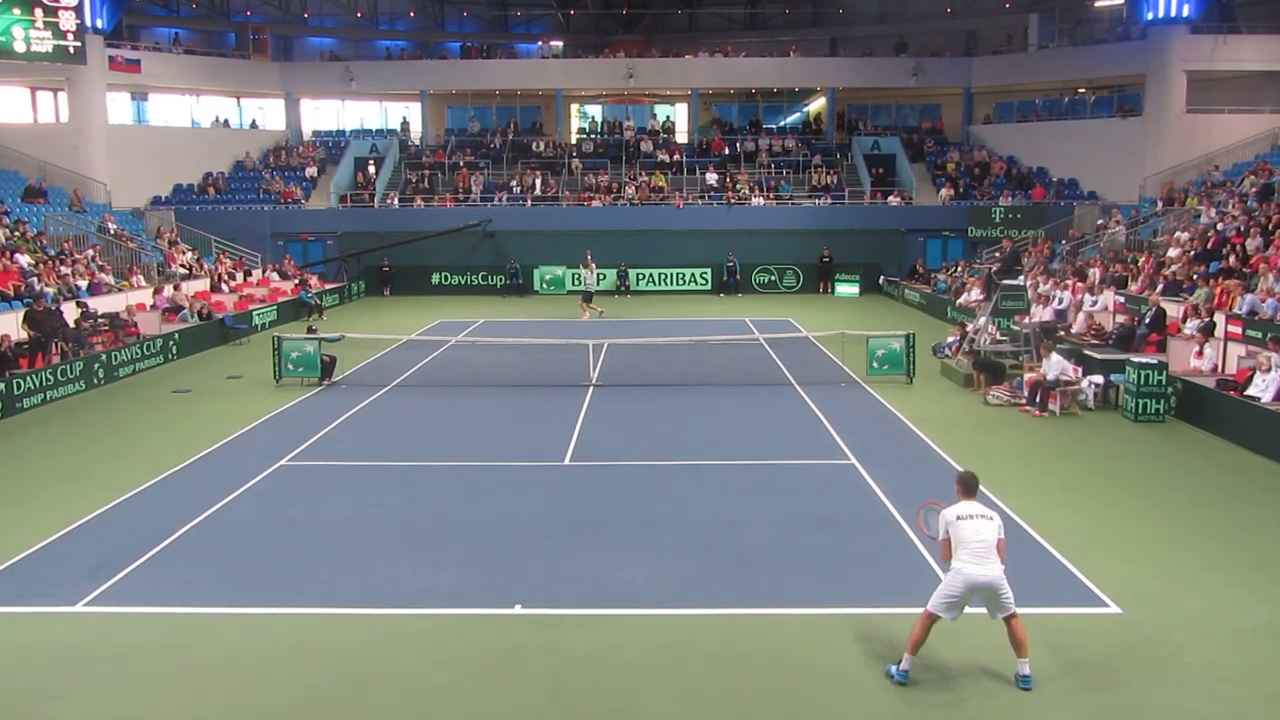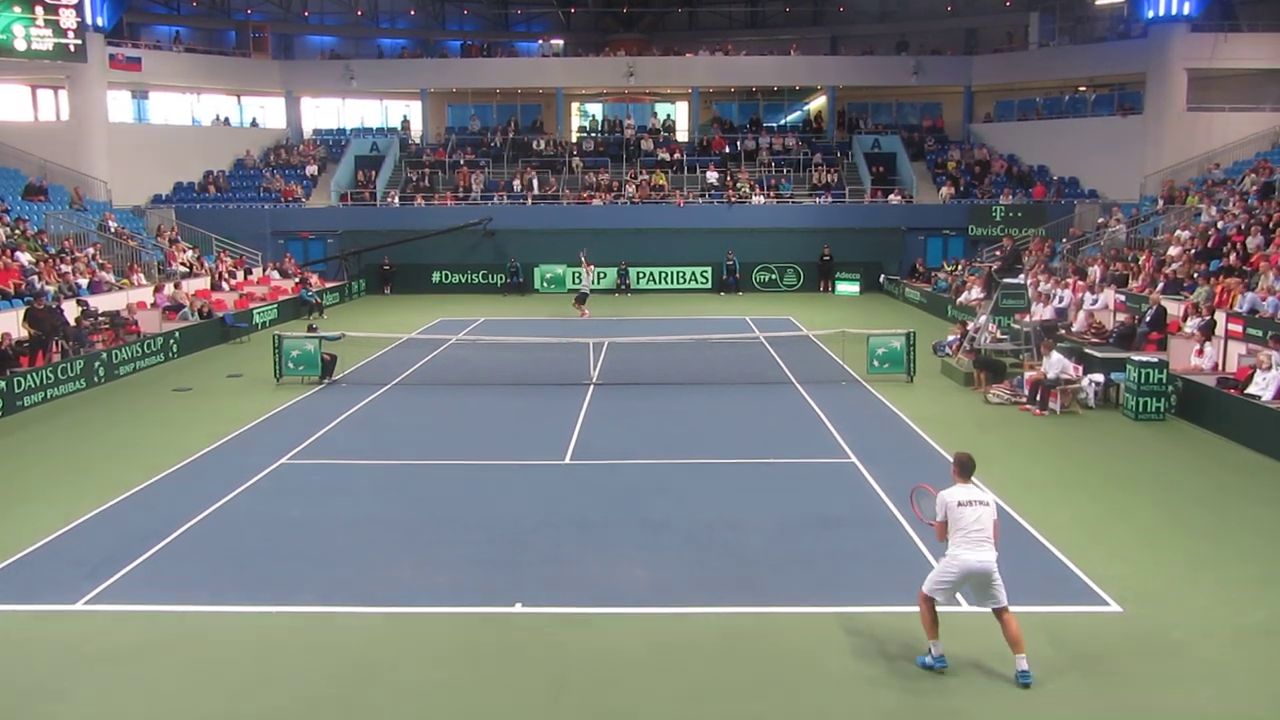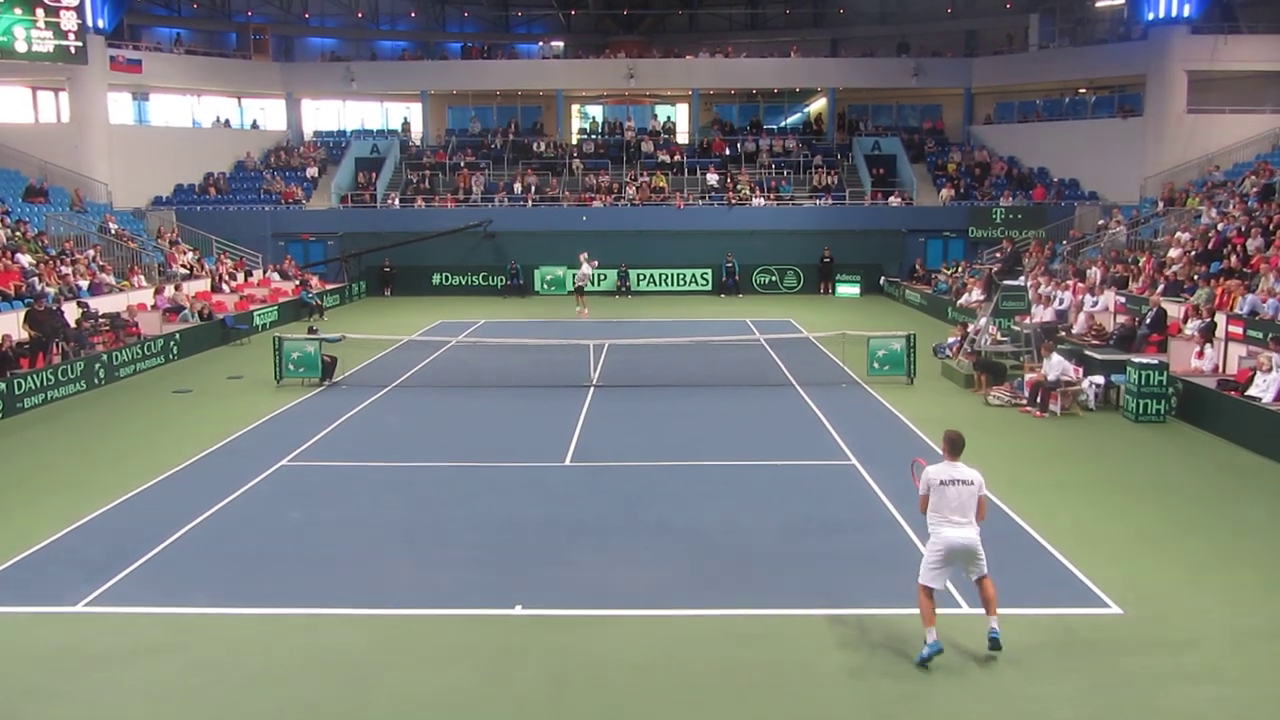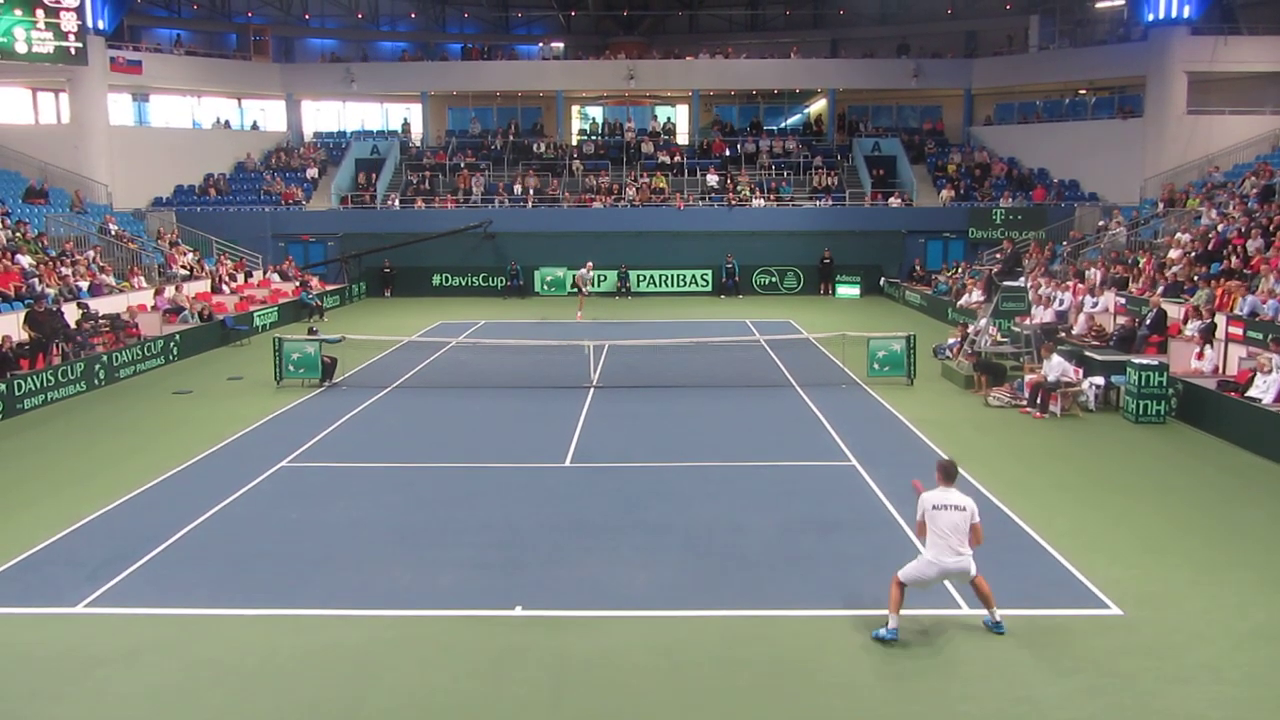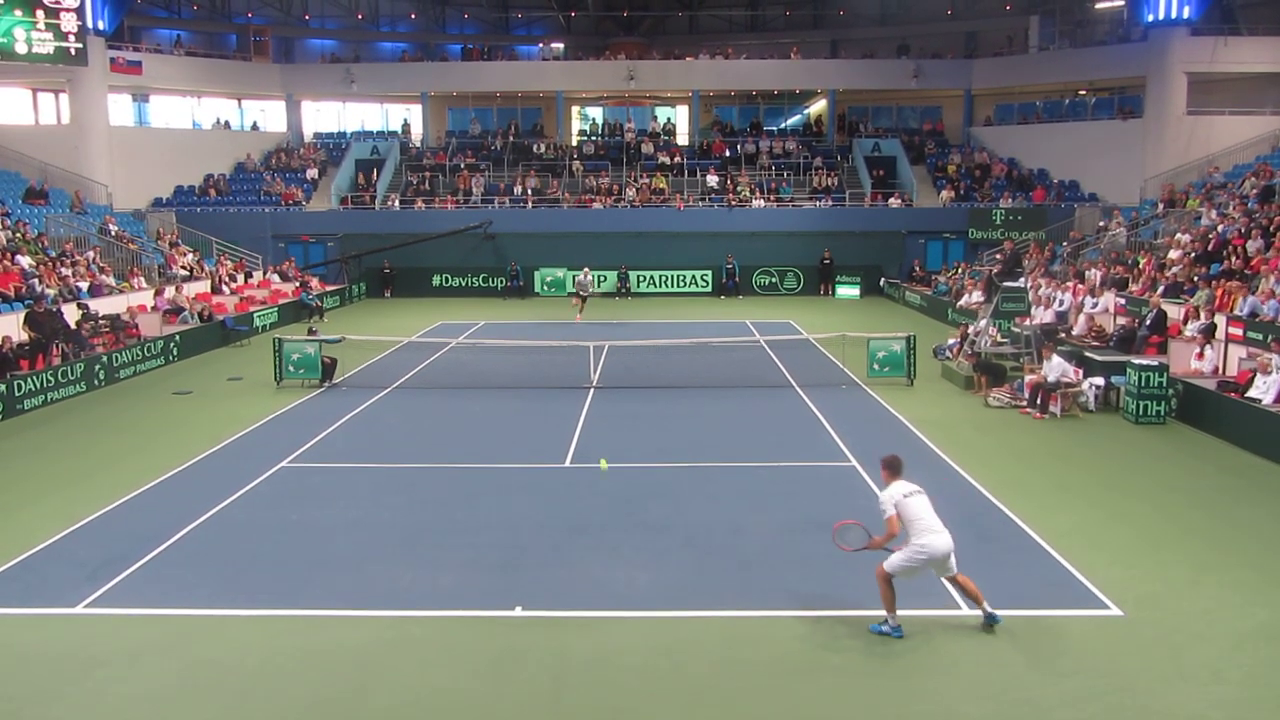
dt=0.3s
person 1, frame 1
left shoulder: (948, 514)
right shoulder: (993, 516)
left hip: (963, 574)
right hip: (994, 574)
left knee: (927, 617)
right knee: (1012, 618)
left ankle: (902, 669)
right ankle: (1024, 673)
person 1, frame 2
left shoulder: (945, 496)
right shoulder: (987, 498)
left elbow: (940, 535)
right elbow: (993, 538)
left hip: (958, 561)
right hip: (986, 561)
left knee: (925, 598)
right knee: (1003, 613)
left ankle: (936, 655)
right ankle: (1022, 669)
person 1, frame 3
left shoulder: (931, 472)
right shoulder: (975, 476)
left elbow: (923, 508)
right elbow: (981, 516)
left hip: (942, 539)
right hip: (970, 537)
left knee: (925, 590)
right knee: (984, 579)
left ankle: (931, 642)
right ankle: (993, 629)
person 1, frame 4
left shoulder: (926, 498)
right shoulder: (969, 502)
left elbow: (921, 533)
right elbow: (978, 540)
left hip: (935, 563)
right hip: (962, 562)
left knee: (898, 581)
right knee: (975, 576)
left ankle: (891, 628)
right ankle: (996, 620)
person 1, frame 5
left shoulder: (887, 495)
right shoulder: (917, 489)
left elbow: (893, 531)
left wrist: (879, 542)
right wrist: (906, 547)
left hip: (925, 546)
right hip: (945, 541)
left knee: (883, 573)
right knee: (953, 576)
left ankle: (892, 624)
right ankle: (988, 613)
